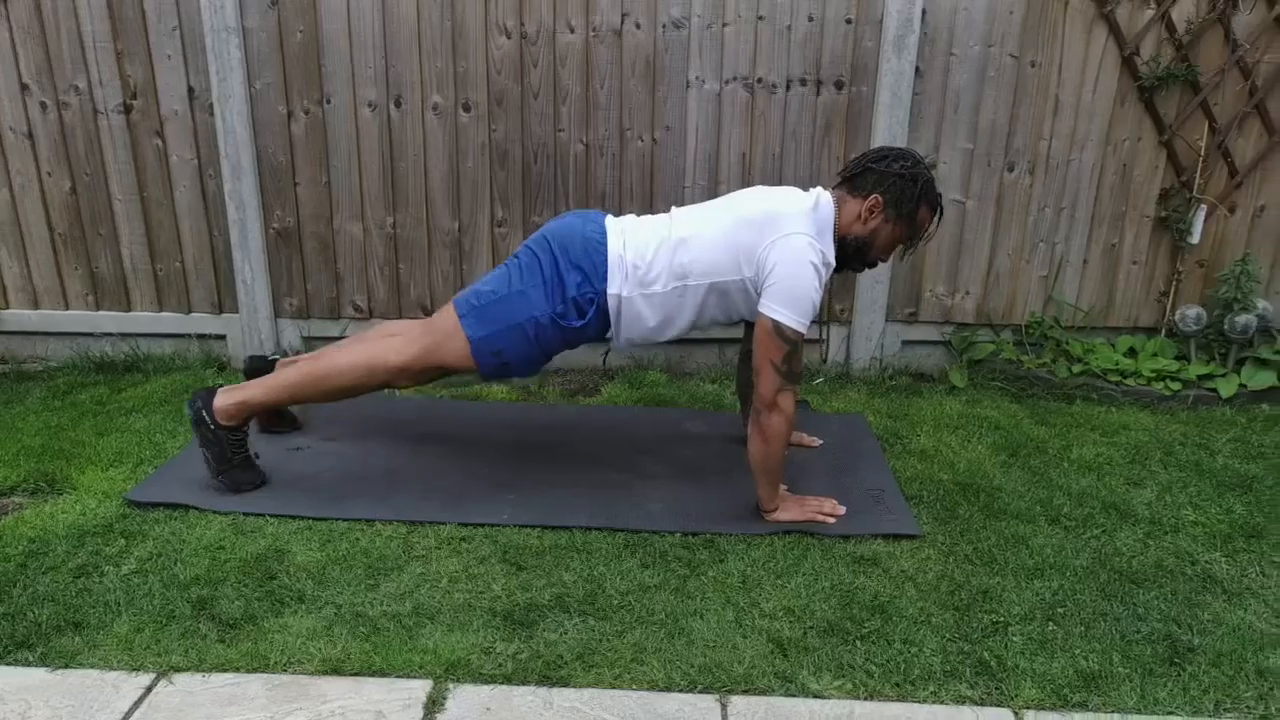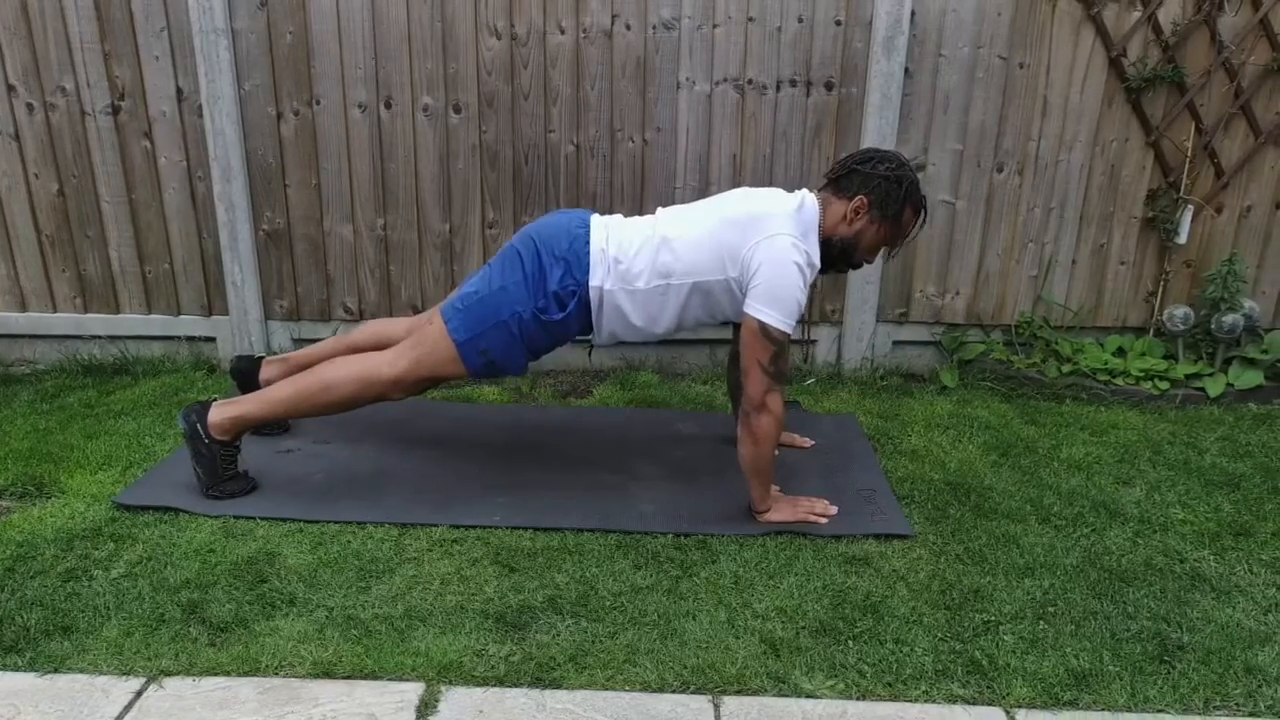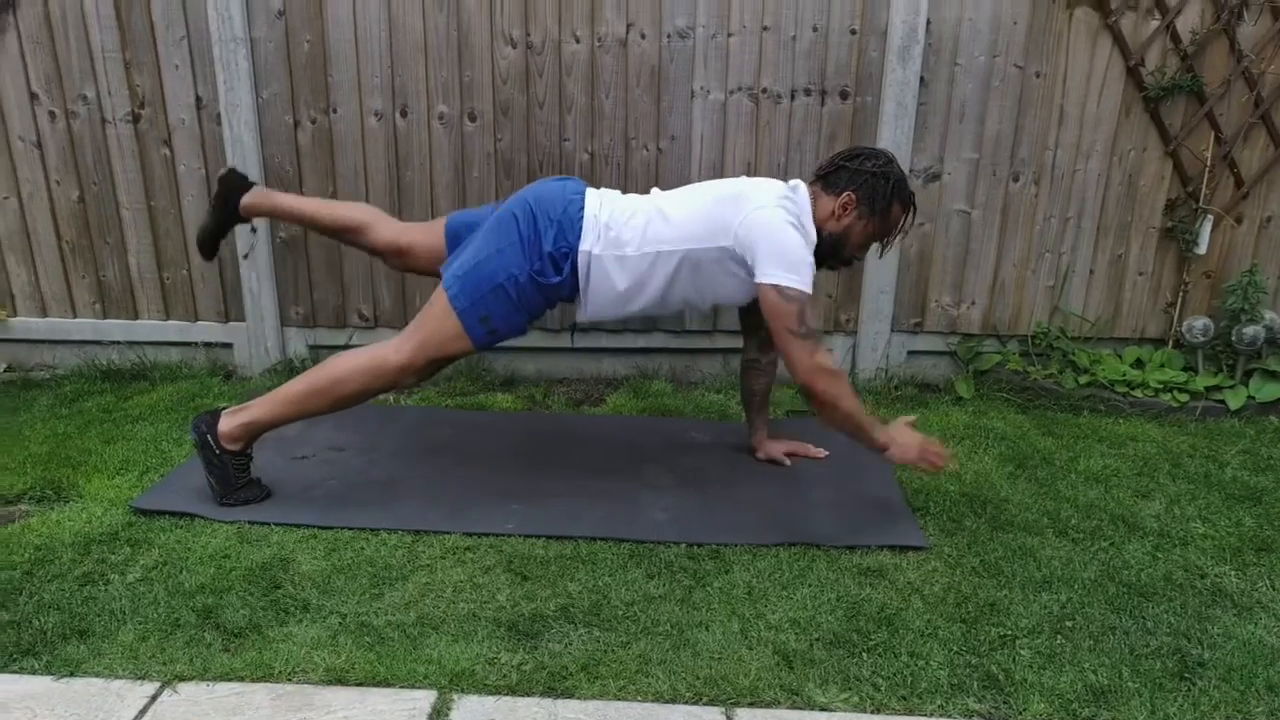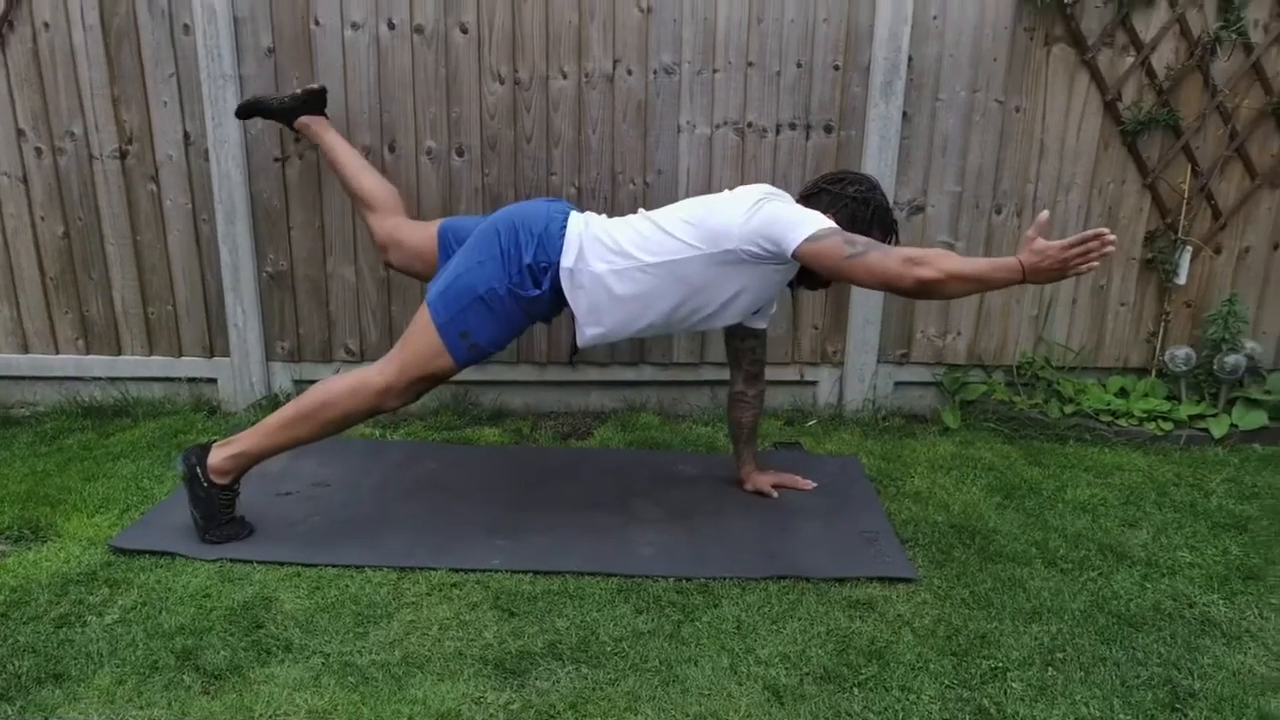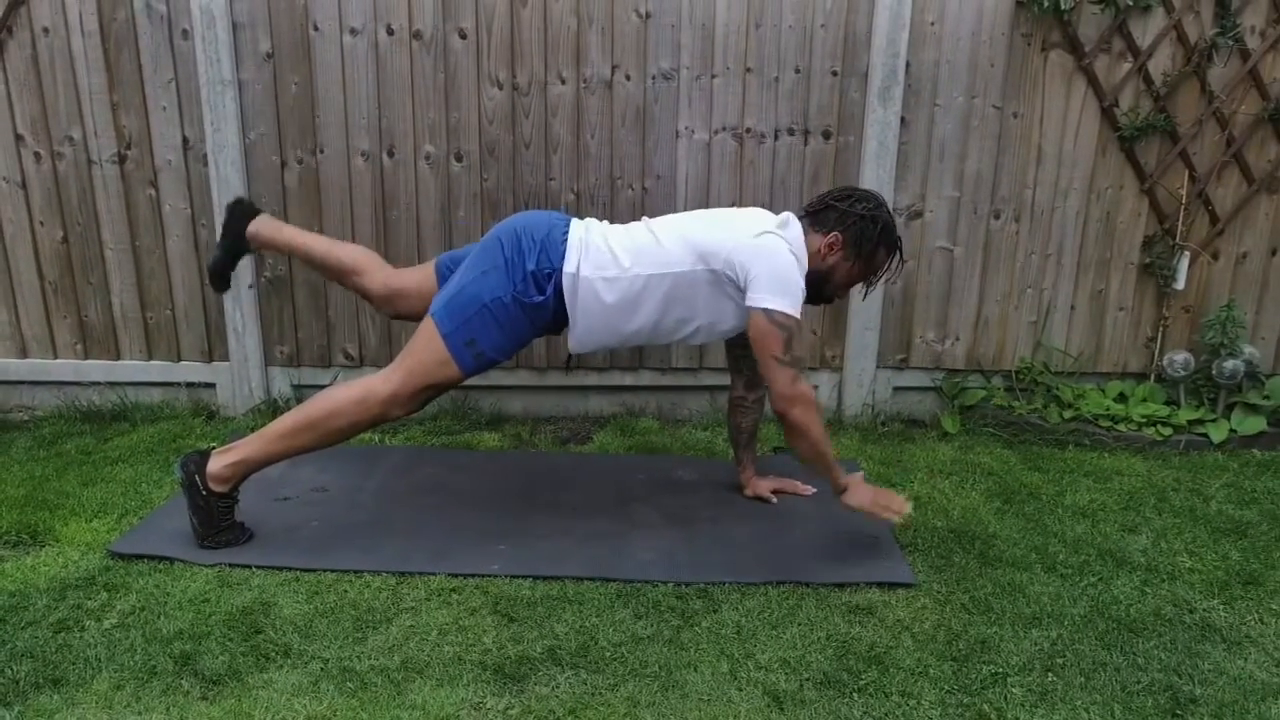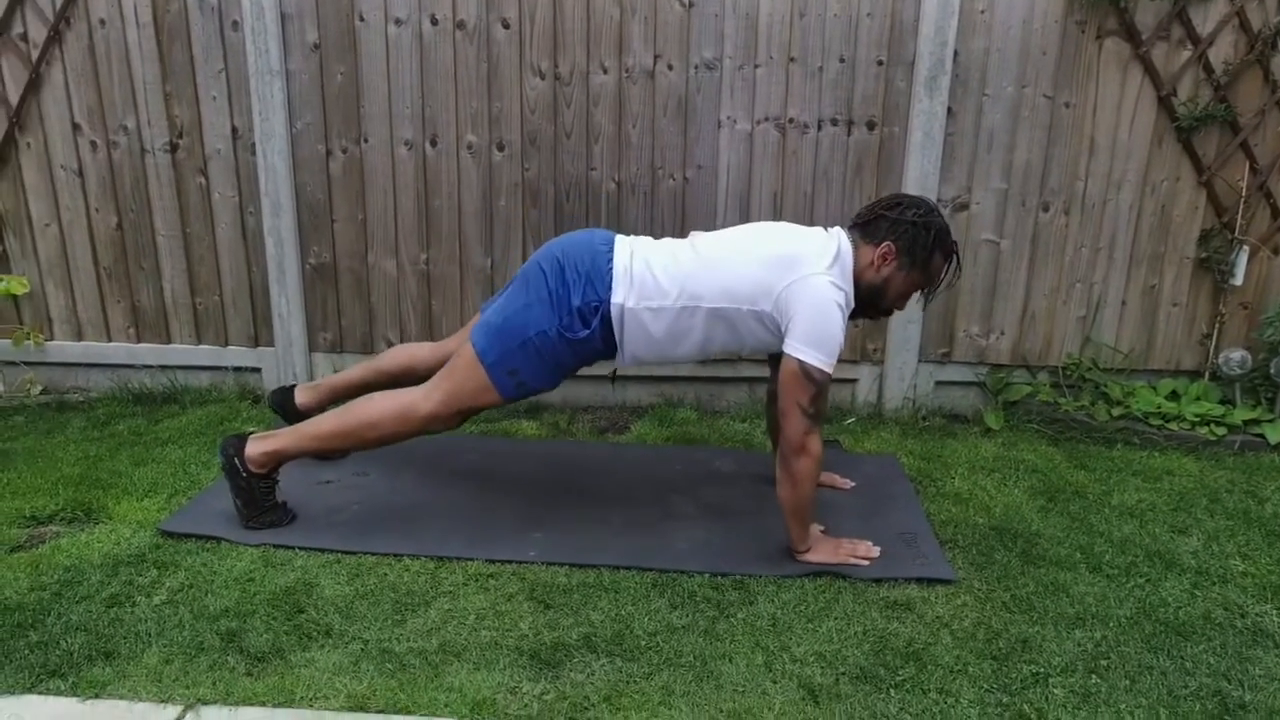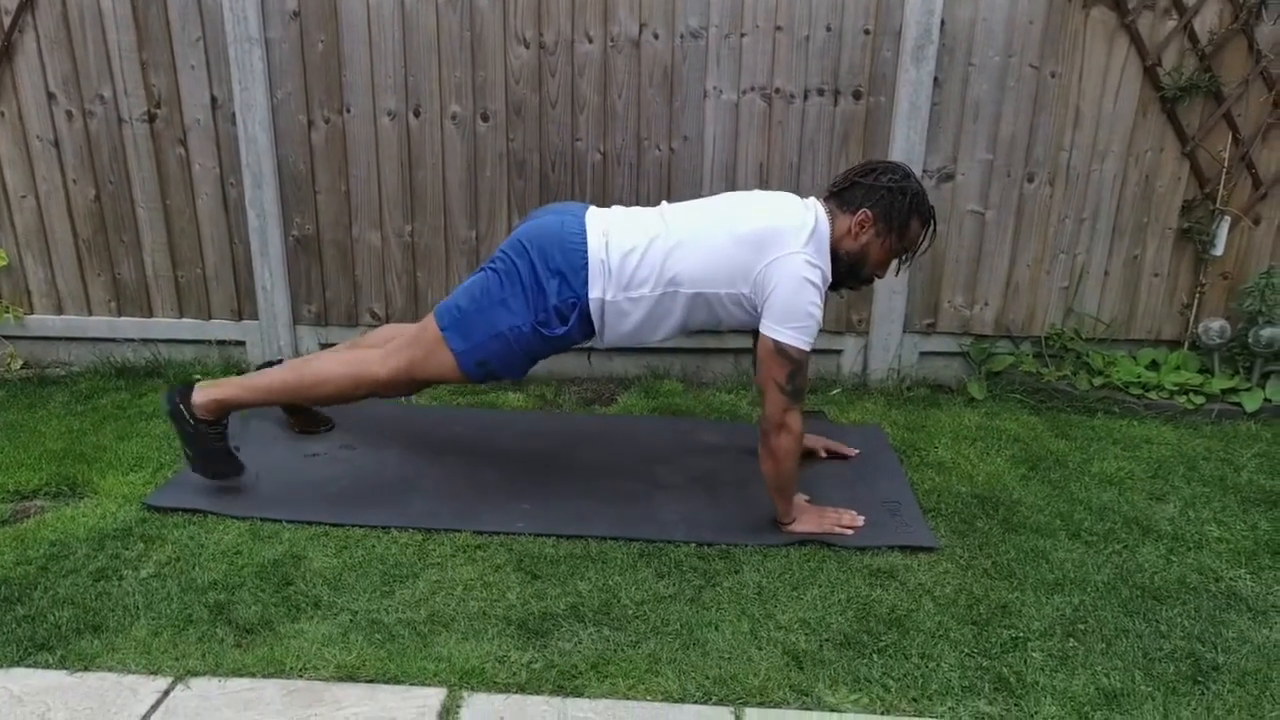
dt=0.7s
person 1, frame 1
left shoulder: (793, 212)
right shoulder: (803, 256)
left elbow: (754, 354)
right elbow: (775, 390)
left wrist: (763, 425)
right wrist: (774, 499)
left hip: (586, 247)
right hip: (580, 283)
left knee: (429, 335)
right knee: (415, 357)
left ankle: (280, 369)
right ankle: (229, 405)
person 1, frame 2
left shoulder: (780, 212)
right shoulder: (788, 258)
left elbow: (745, 357)
right elbow: (762, 391)
left wrist: (756, 425)
right wrist: (765, 501)
left hip: (570, 247)
right hip: (561, 278)
left knee: (418, 332)
right knee: (405, 371)
left ankle: (267, 371)
right ankle: (221, 421)
person 1, frame 3
left shoulder: (777, 210)
right shoulder: (782, 231)
left elbow: (759, 342)
right elbow: (811, 365)
left wrist: (760, 434)
right wrist: (883, 436)
left hip: (562, 217)
right hip: (552, 239)
left knee: (390, 238)
right knee: (410, 356)
left ankle: (246, 198)
right ankle: (232, 428)
person 1, frame 4
left shoulder: (763, 273)
right shoulder: (773, 220)
left elbow: (746, 372)
right elbow: (911, 274)
left wrist: (749, 467)
right wrist: (1022, 267)
left hip: (543, 255)
right hip: (535, 254)
left knee: (395, 236)
right knee: (397, 379)
left ankle: (308, 118)
right ankle: (220, 463)
person 1, frame 5
left shoulder: (752, 256)
right shoulder: (776, 258)
left elbow: (747, 376)
right elbow: (788, 392)
left wrist: (747, 470)
right wrist: (844, 483)
left hip: (544, 253)
right hip: (537, 268)
left knee: (384, 285)
right knee: (394, 391)
left ankle: (254, 228)
right ankle: (217, 473)
person 1, frame 6
left shoulder: (813, 253)
right shoulder: (824, 297)
left elbow: (780, 388)
right elbow: (800, 435)
left wrist: (796, 465)
right wrist: (806, 542)
left hip: (590, 269)
right hip: (583, 294)
left knee: (448, 357)
right knee: (439, 403)
left ankle: (304, 397)
right ankle: (257, 454)
person 1, frame 7
left shoulder: (791, 218)
right shoulder: (800, 273)
right elbow: (779, 410)
left wrist: (797, 437)
right wrist: (791, 511)
left hip: (567, 241)
right hip: (564, 286)
left knee: (424, 342)
right knee: (403, 366)
left ankle: (282, 376)
right ankle: (210, 402)
